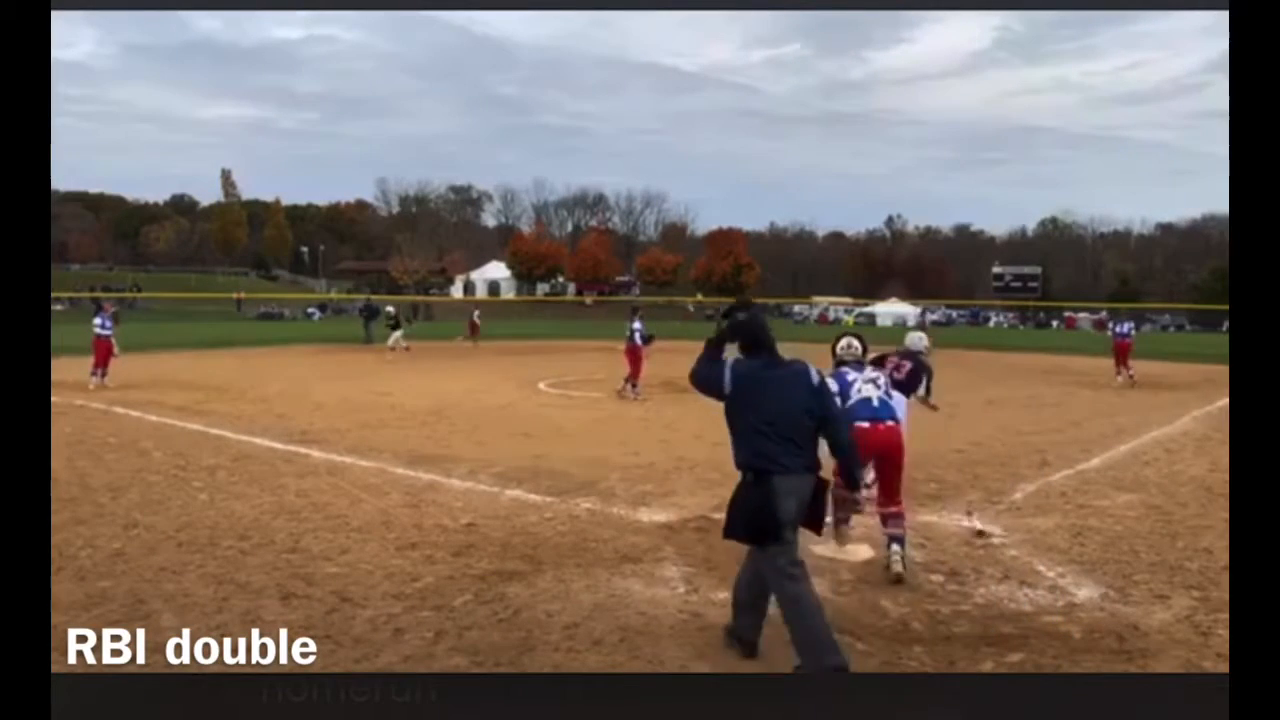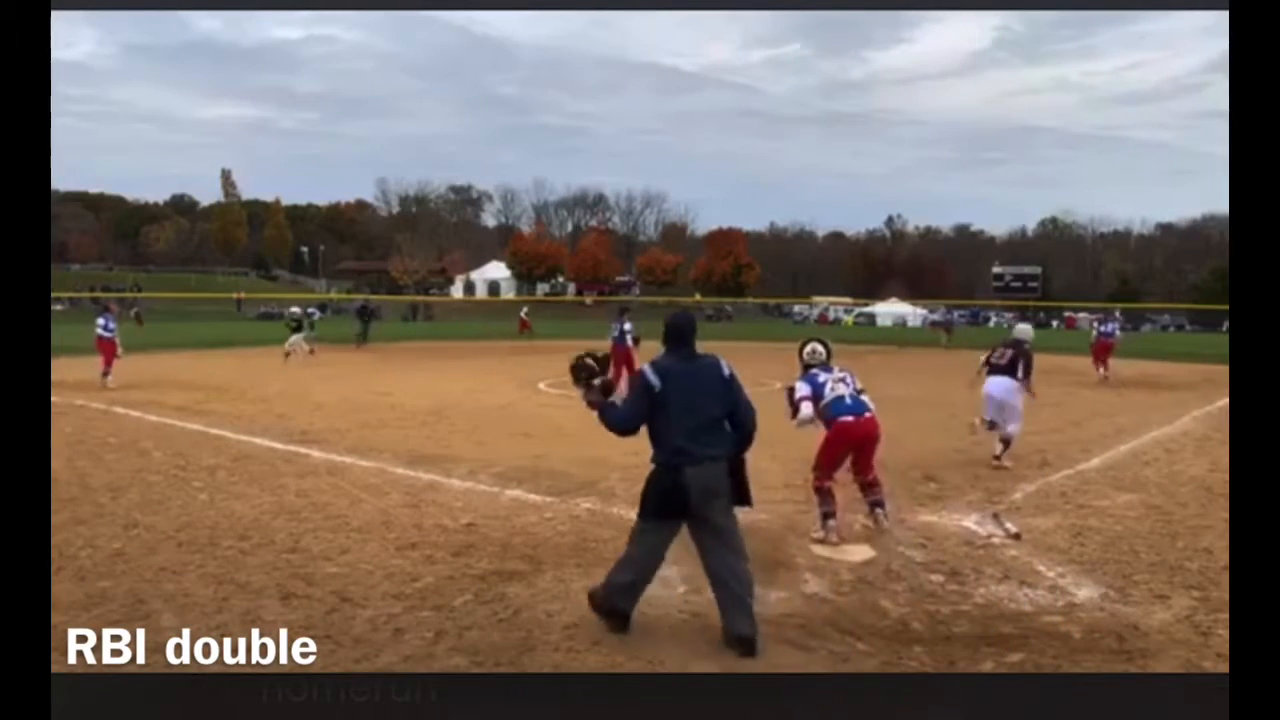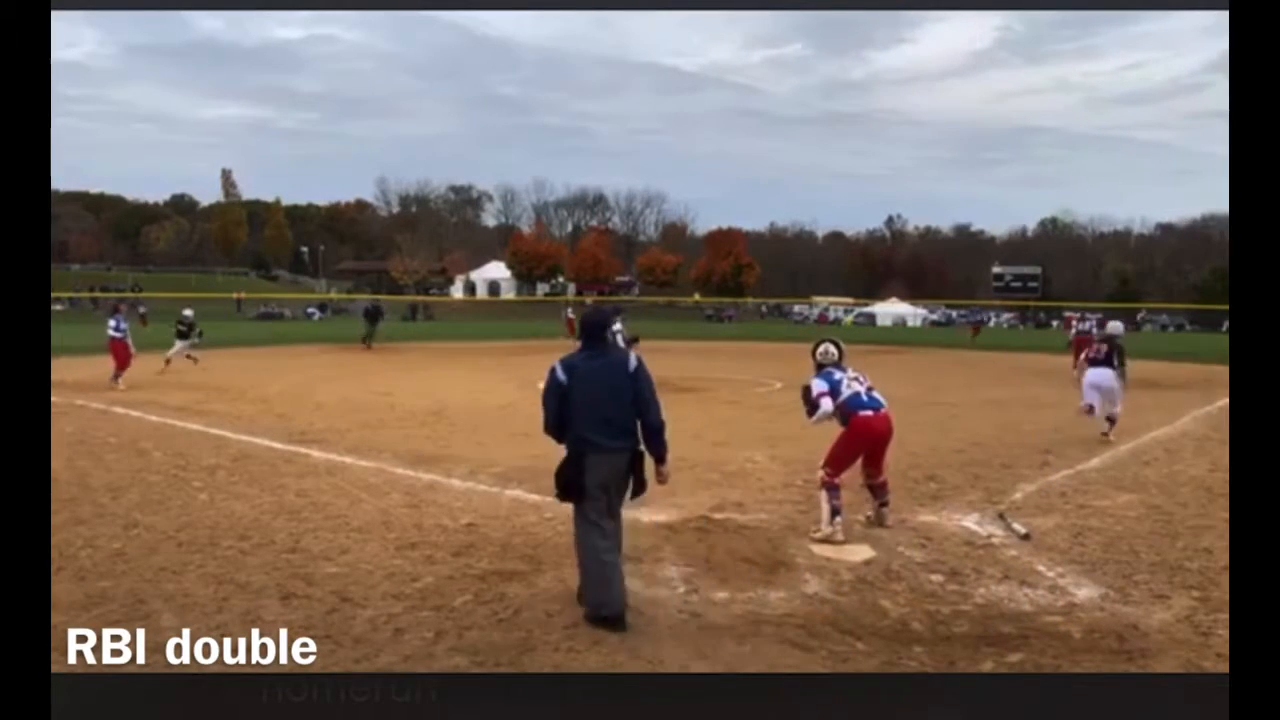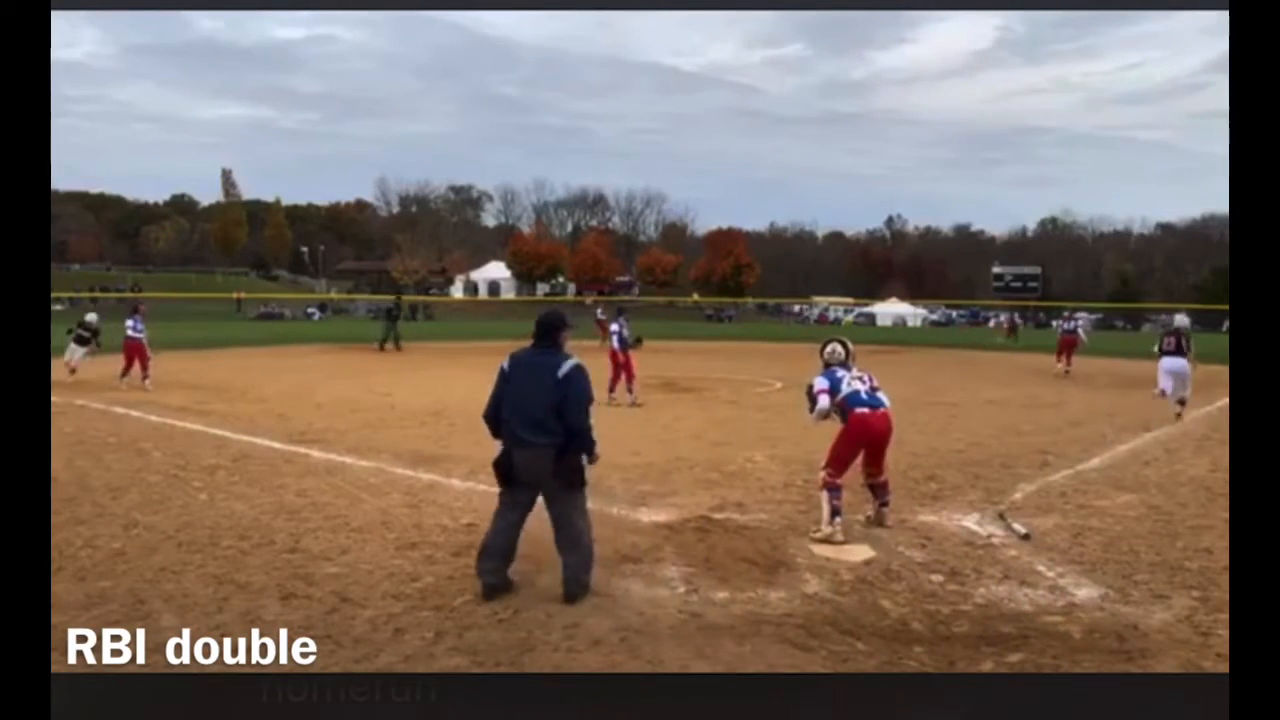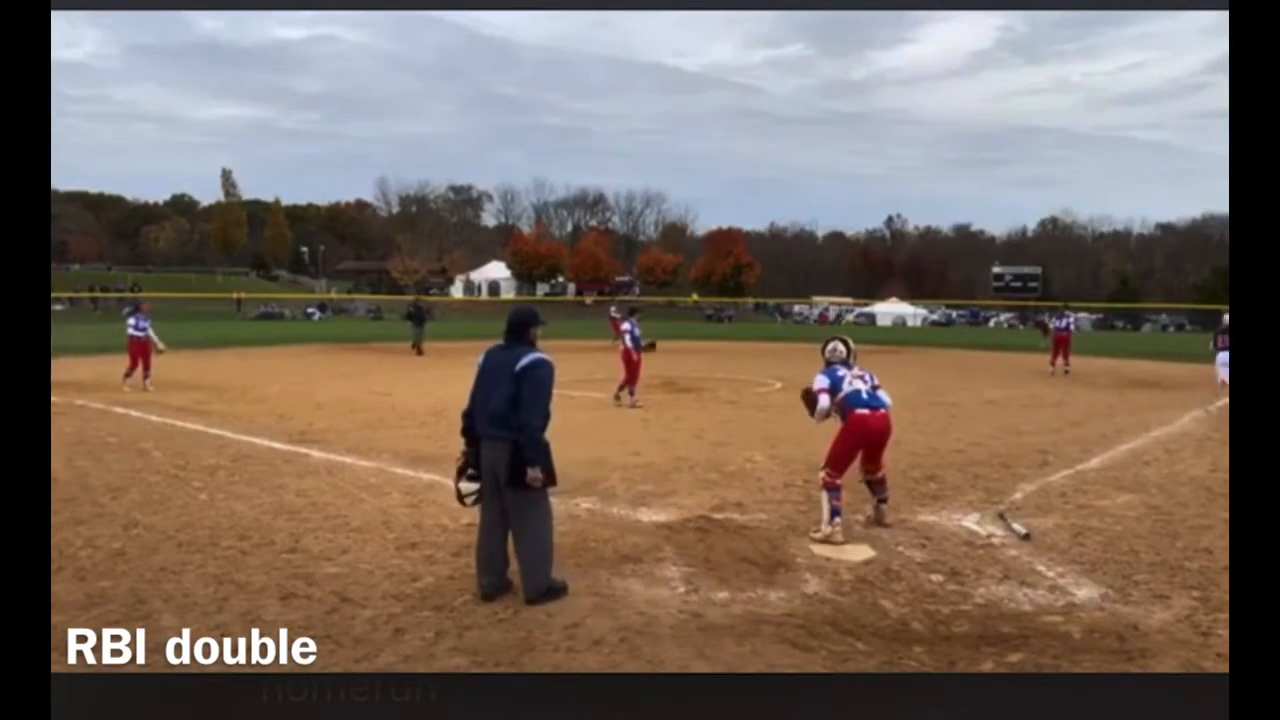
dt=0.5s
person 1, frame 1
left shoulder: (732, 373)
right shoulder: (807, 374)
left elbow: (700, 376)
right elbow: (838, 433)
left wrist: (717, 341)
right wrist: (852, 482)
left hip: (766, 487)
right hip: (803, 482)
left knee: (786, 573)
right knee: (766, 557)
left ankle: (825, 662)
right ankle: (743, 631)
person 1, frame 2
left shoulder: (652, 374)
right shoulder: (718, 368)
left elbow: (625, 423)
right elbow: (746, 420)
left wrist: (599, 405)
right wrist: (736, 451)
left hip: (675, 476)
right hip: (716, 473)
left knee: (647, 544)
right knee: (727, 551)
left ankle: (613, 604)
right ankle: (742, 631)
person 1, frame 3
left shoulder: (564, 369)
right shoulder: (630, 362)
left elbow: (553, 425)
right elbow: (650, 416)
right wrist: (660, 458)
left hip: (586, 461)
right hip: (623, 458)
left knee: (595, 531)
right knee: (609, 520)
left ankle: (608, 608)
right ankle: (604, 593)
person 1, frame 4
left shoulder: (512, 362)
right shoulder: (569, 368)
left elbow: (492, 411)
right elbow: (576, 420)
left wrist: (506, 439)
right wrist: (588, 448)
left hip: (518, 454)
right hip: (555, 455)
left knee: (508, 516)
right knee: (572, 520)
left ankle: (492, 579)
right ankle: (575, 583)
person 1, frame 5
left shoulder: (489, 357)
right shoulder: (536, 363)
left elbow: (473, 408)
right elbow: (532, 418)
left wrist: (471, 444)
right wrist: (533, 461)
left hip: (488, 447)
right hip: (517, 452)
left knee: (492, 517)
right knee: (532, 519)
left ankle: (491, 581)
right ankle: (538, 585)
person 2, frame 1
left shoulder: (834, 379)
right shoulder: (880, 375)
left hip: (861, 434)
right hip: (891, 433)
left knee: (845, 481)
right knee: (891, 499)
left ankle: (841, 529)
right ankle: (896, 555)
person 2, frame 2
left shoulder: (805, 381)
right shoulder: (845, 374)
left elbow: (806, 415)
right elbow: (869, 405)
left wrist: (798, 421)
left hip: (843, 428)
right hip: (869, 424)
left knee: (822, 476)
right knee: (863, 468)
left ankle: (829, 529)
right ankle: (879, 513)
person 2, frame 3
left shoulder: (820, 380)
right shoulder: (855, 375)
left elbow: (827, 409)
right elbow: (880, 401)
left wrist: (814, 418)
left hip: (861, 424)
right hip: (884, 421)
left knee: (829, 473)
right knee: (873, 468)
left ankle: (832, 527)
right ankle: (881, 513)
person 2, frame 4
left shoulder: (824, 378)
right shoulder: (864, 375)
left elbow: (823, 406)
right elbow: (885, 402)
left wrist: (815, 416)
left hip: (859, 422)
right hip: (883, 420)
left knee: (831, 473)
right knee: (874, 467)
left ankle: (832, 527)
right ankle: (881, 513)
person 2, frame 5
left shoulder: (825, 376)
right shoulder: (865, 374)
left elbow: (823, 406)
right elbow: (887, 402)
left wrist: (818, 417)
left hip: (858, 422)
right hip: (882, 420)
left knee: (830, 473)
right knee: (872, 465)
left ankle: (832, 528)
right ankle: (881, 512)
